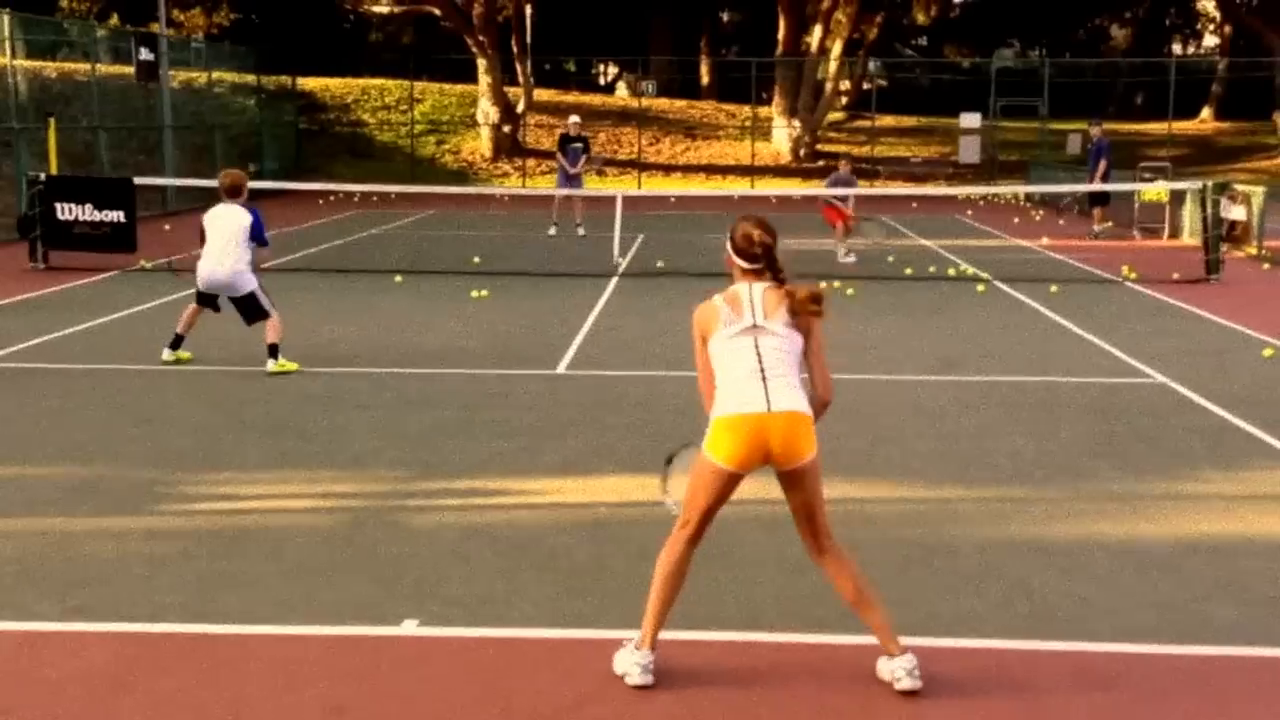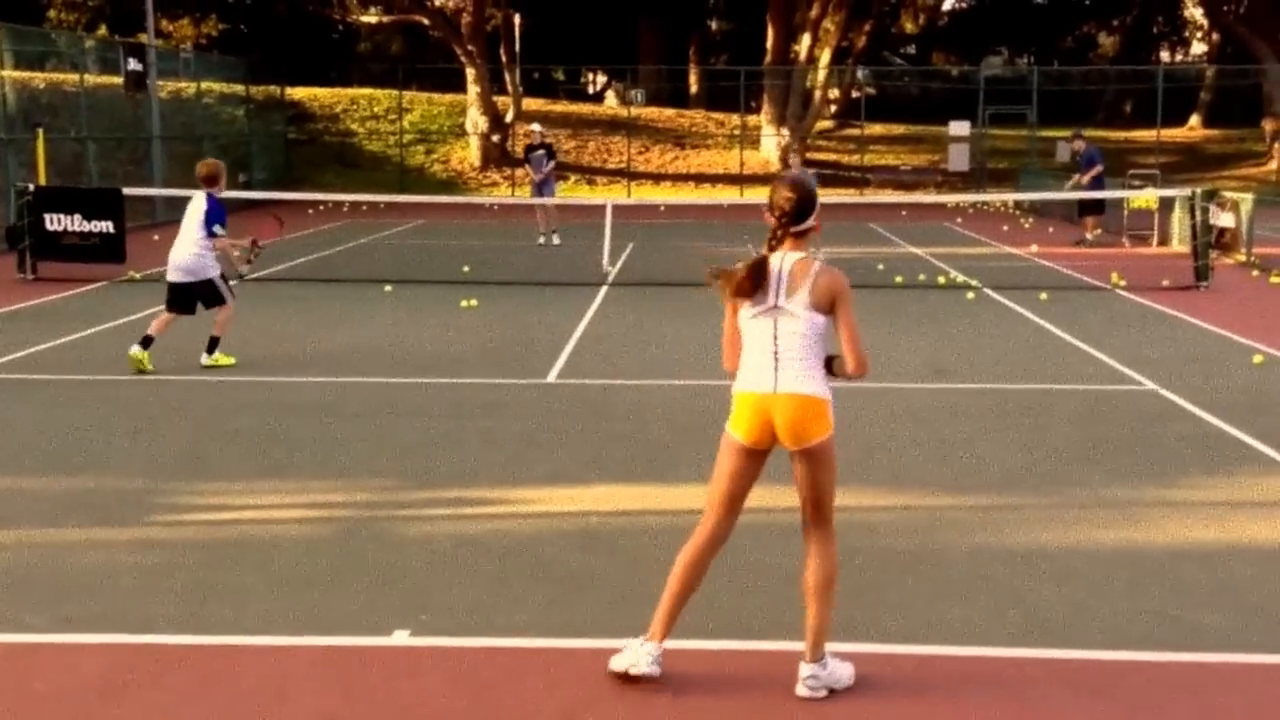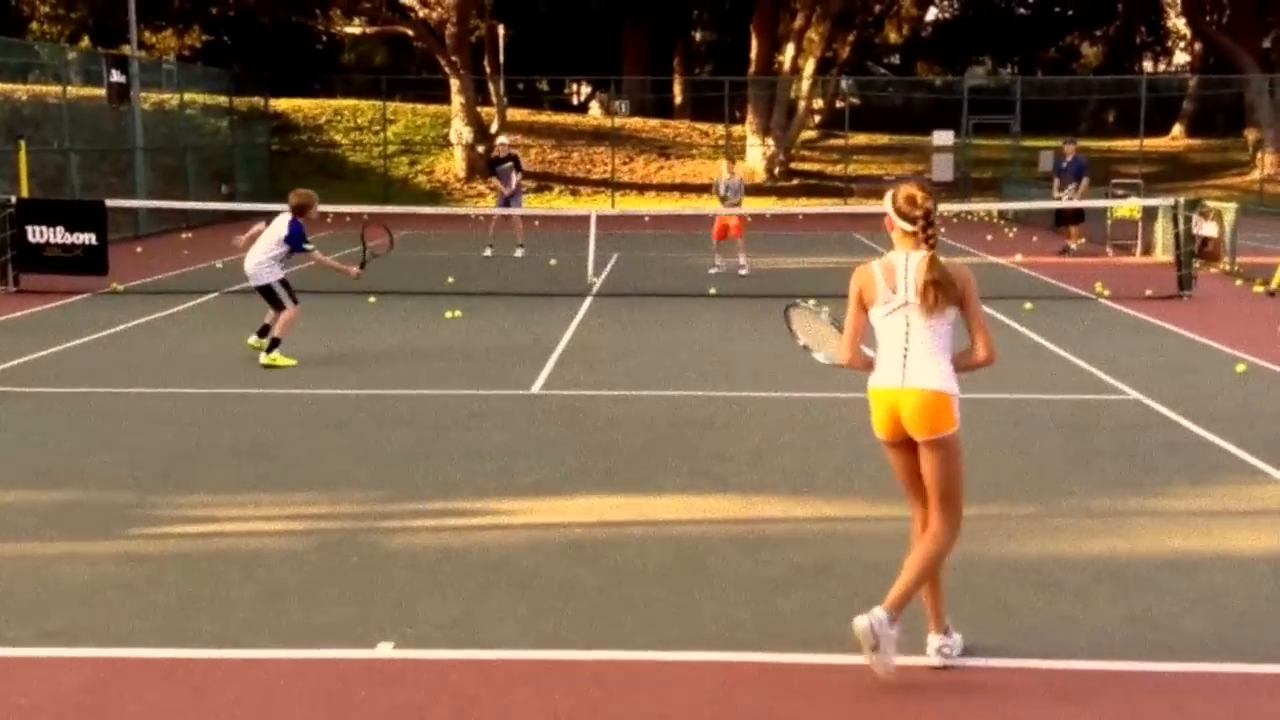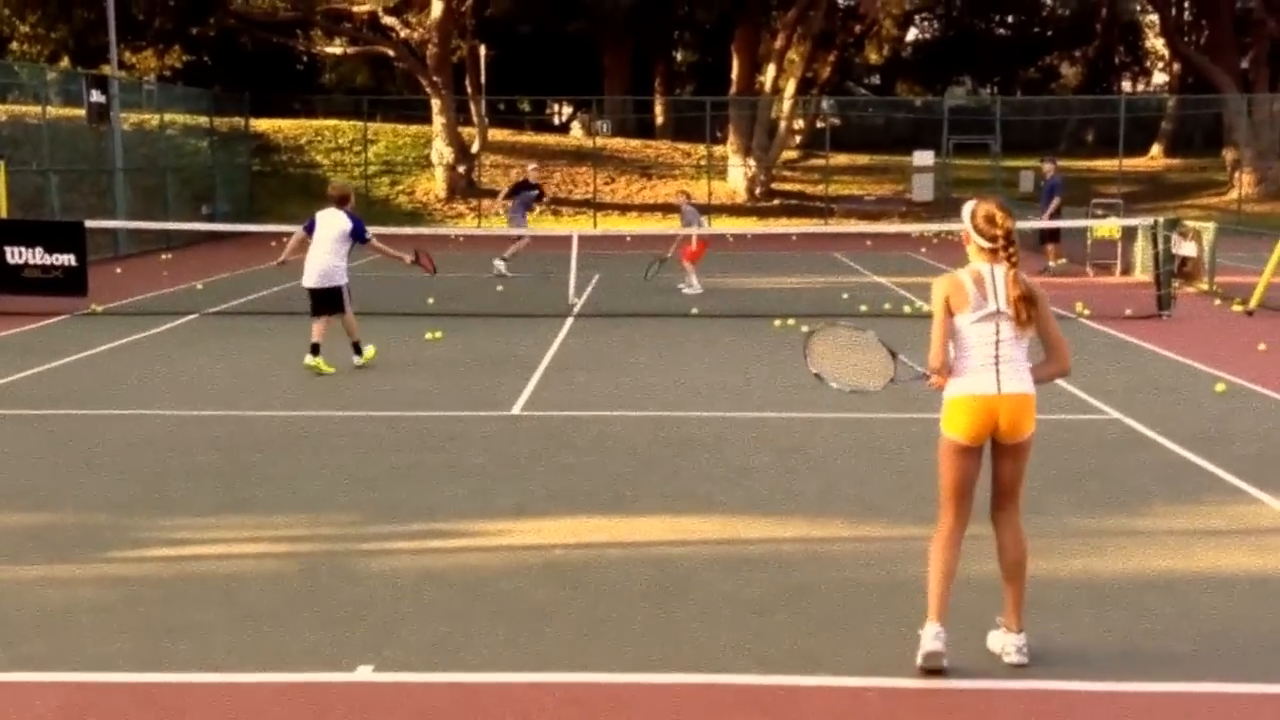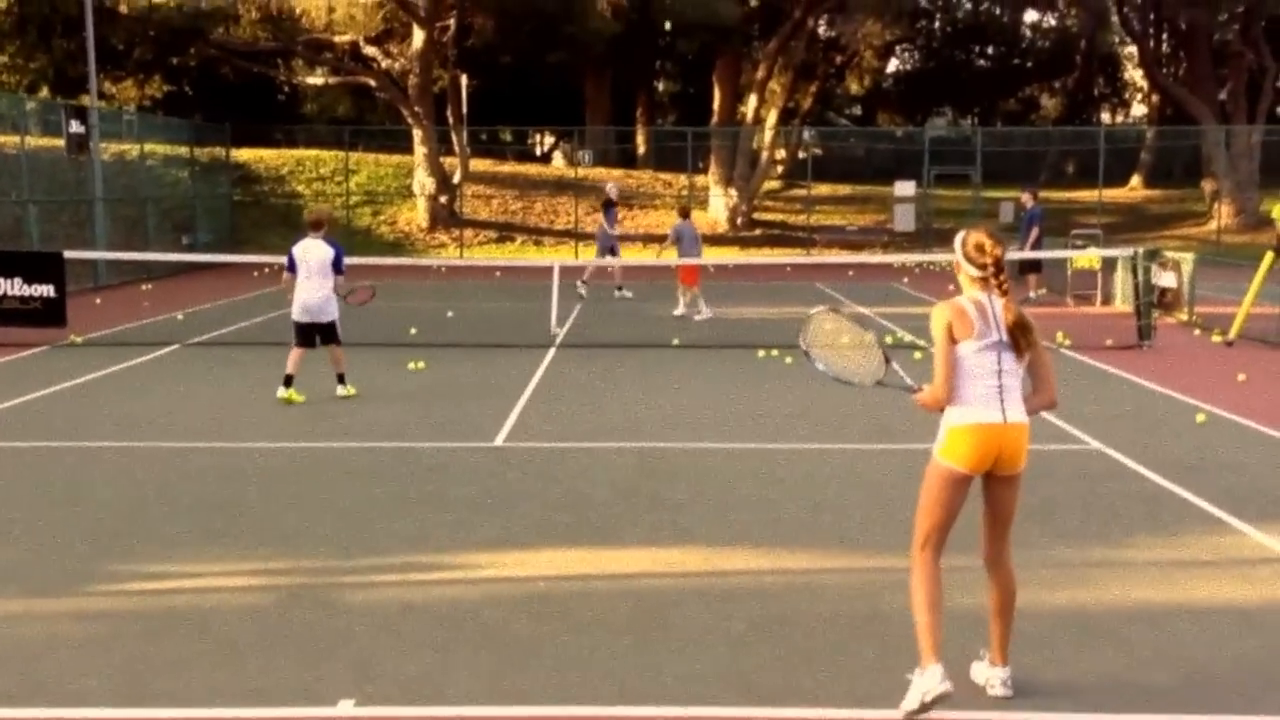
dt=0.7s
person 1, frame 1
left shoulder: (705, 312)
right shoulder: (798, 305)
right elbow: (824, 393)
left hip: (734, 428)
right hip: (793, 425)
left knee: (684, 535)
right knee: (824, 547)
left ankle: (643, 652)
right ankle: (896, 656)
person 1, frame 2
left shoulder: (739, 275)
right shoulder: (830, 280)
right elbow: (856, 366)
left hip: (750, 405)
right hip: (807, 407)
left knee: (712, 529)
right knee: (819, 534)
left ankle: (650, 647)
right ankle: (815, 663)
person 1, frame 3
left shoulder: (866, 276)
right shoulder: (955, 275)
left elbow: (849, 356)
right elbow: (984, 353)
left hip: (884, 399)
right hip: (932, 400)
left knee: (924, 515)
right knee: (944, 525)
left ankle: (939, 633)
right ankle: (884, 615)
person 1, frame 4
left shoulder: (949, 285)
right shoulder: (1028, 289)
left elbow: (936, 360)
right elbow: (1060, 364)
right wrist: (1010, 380)
left hip: (965, 405)
right hip: (1018, 404)
left knee: (950, 521)
right knee: (1006, 517)
left ankle: (934, 626)
right ankle: (1012, 634)
person 1, frame 5
left shoulder: (949, 312)
right shoulder: (1019, 318)
left elbow: (941, 393)
right elbow: (1046, 395)
left wrist: (926, 398)
right wrist: (1001, 410)
left hip: (964, 437)
right hip: (1013, 437)
left knee: (924, 554)
right knee: (997, 554)
left ankle: (930, 669)
right ankle: (998, 667)
person 2, frame 1
left shoulder: (209, 215)
right shoulder: (250, 215)
right elbow: (262, 251)
right wrist: (251, 264)
left hip: (207, 273)
right hip: (238, 275)
left knee: (199, 305)
right knee: (271, 317)
left ankle: (172, 350)
right ankle: (274, 360)
person 2, frame 2
left shoulder: (196, 200)
right shoulder: (215, 205)
right elbow: (219, 244)
left wrist: (239, 243)
right wrist: (237, 263)
left hip: (177, 261)
right hip: (200, 262)
left knee: (171, 312)
right knee: (226, 305)
left ankle: (141, 348)
right ankle: (210, 354)
person 2, frame 3
left shoulder: (284, 217)
right shoulder: (295, 231)
left elbow: (262, 226)
right elbow: (318, 258)
left wrist: (245, 238)
right wrist: (348, 270)
left hip: (257, 264)
right hip: (263, 269)
left knee: (285, 303)
right knee: (291, 309)
left ankle: (259, 337)
right ankle: (269, 354)
person 2, frame 4
left shoulder: (320, 215)
right shoulder: (352, 222)
left elbow: (300, 235)
right elbow: (374, 245)
left wrist: (285, 256)
right wrist: (401, 256)
left hip: (311, 272)
right hip: (333, 272)
left knee: (321, 316)
right knee: (345, 312)
left ankle: (314, 356)
right ankle: (359, 354)
person 2, frame 5
left shoulder: (296, 248)
right shoulder: (333, 249)
left elbow: (287, 277)
right elbow: (339, 282)
left hip: (301, 304)
right hip: (325, 304)
left knee: (299, 346)
right knee: (334, 345)
left ankle: (285, 388)
right ankle: (342, 386)
